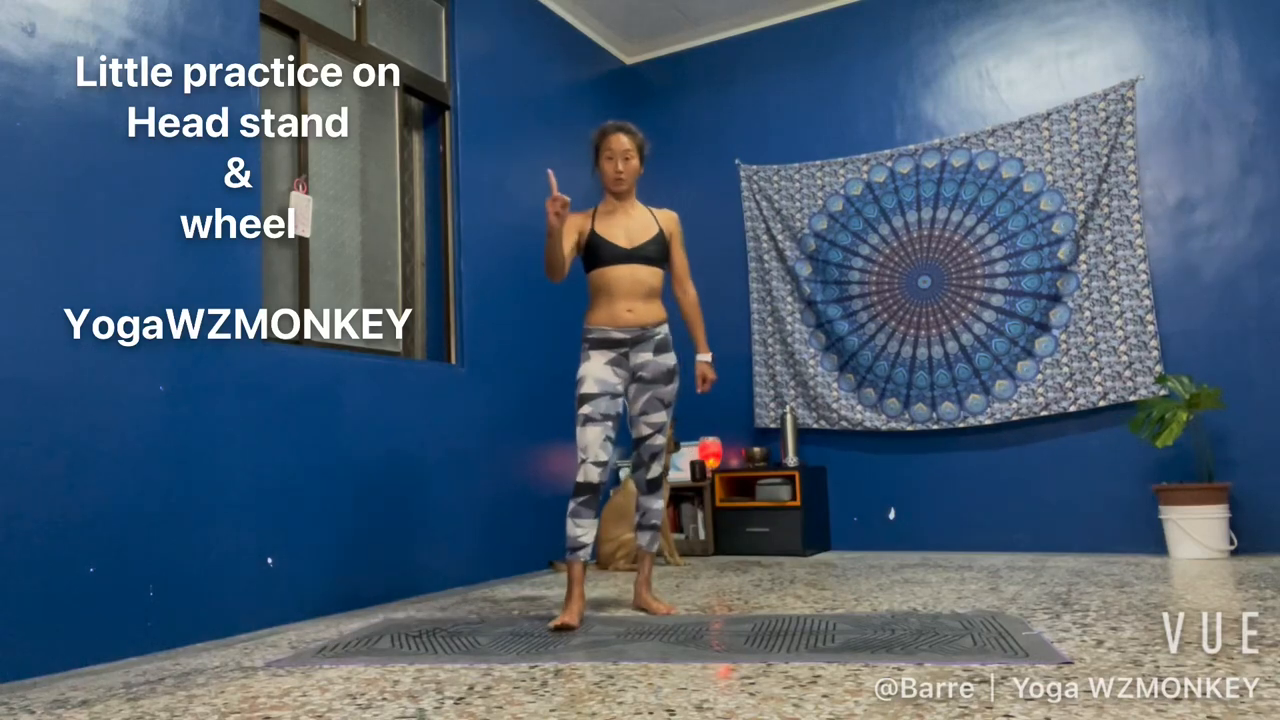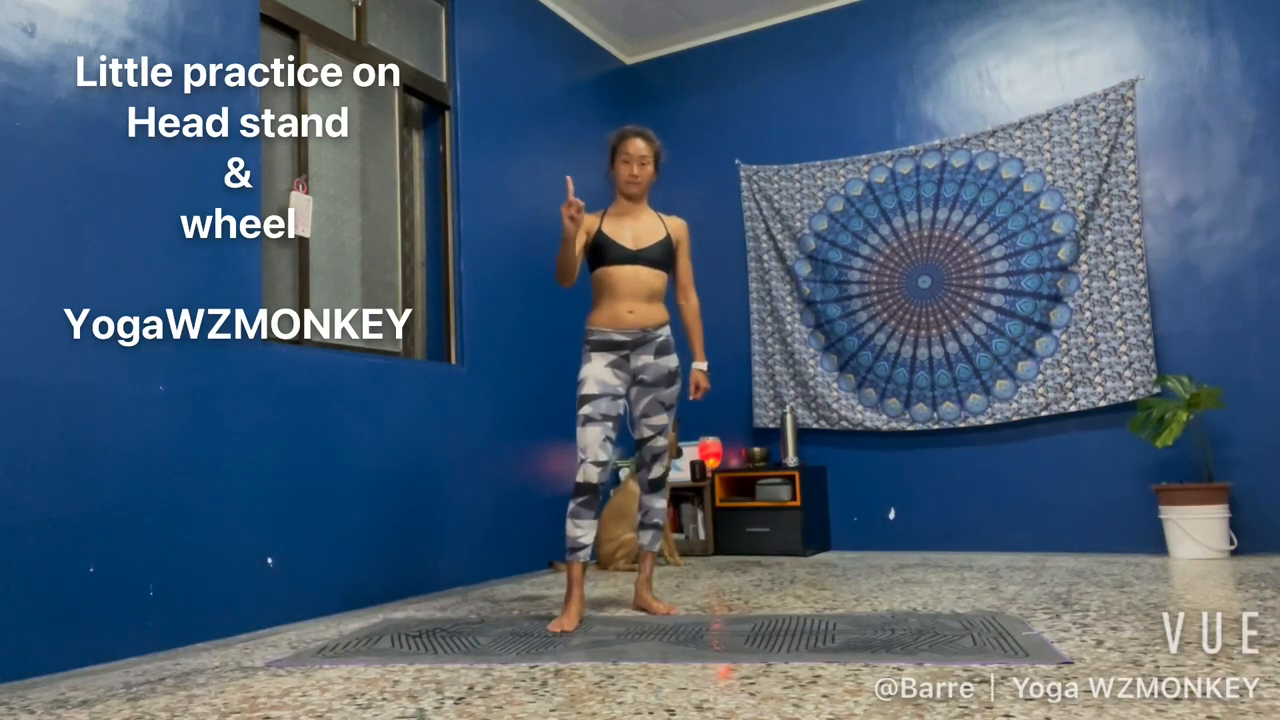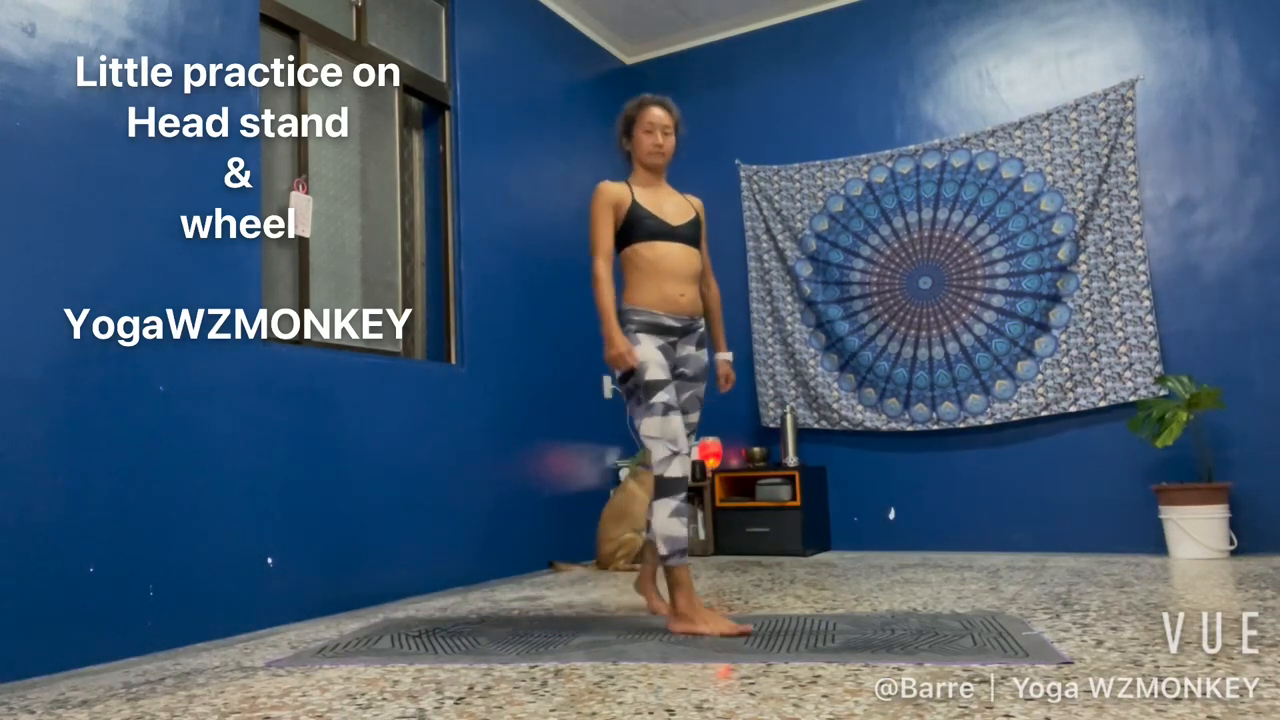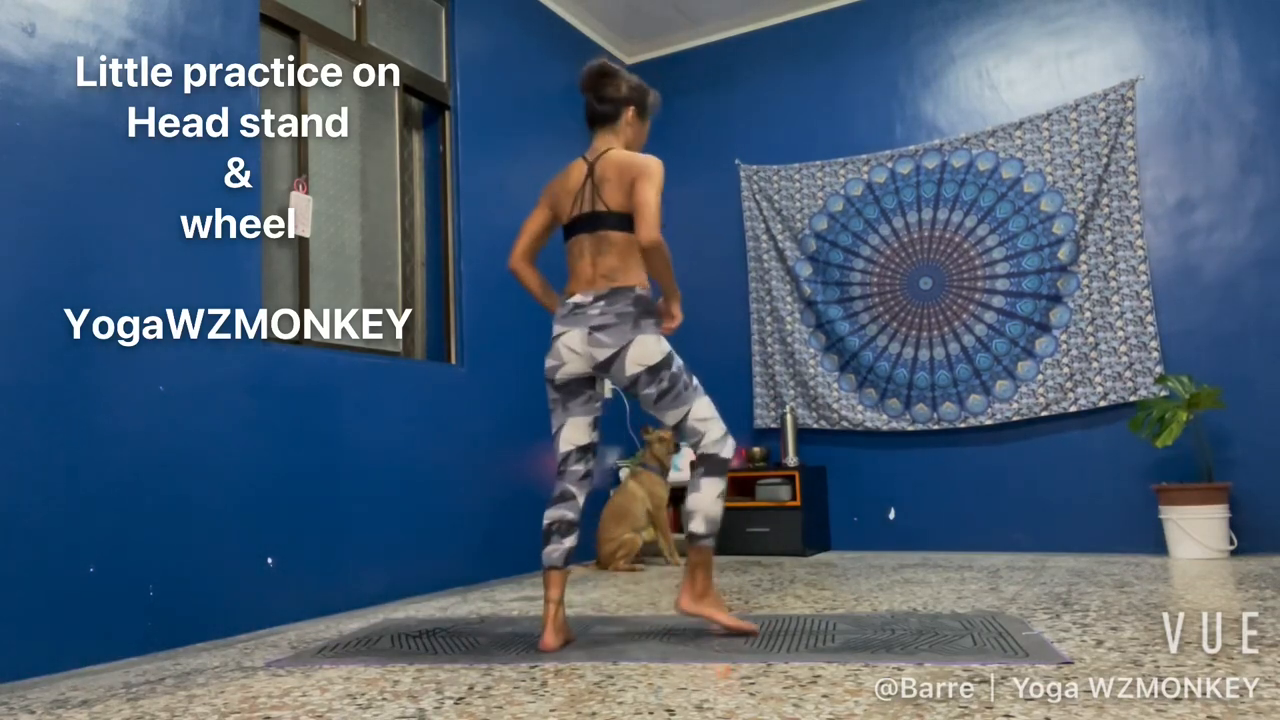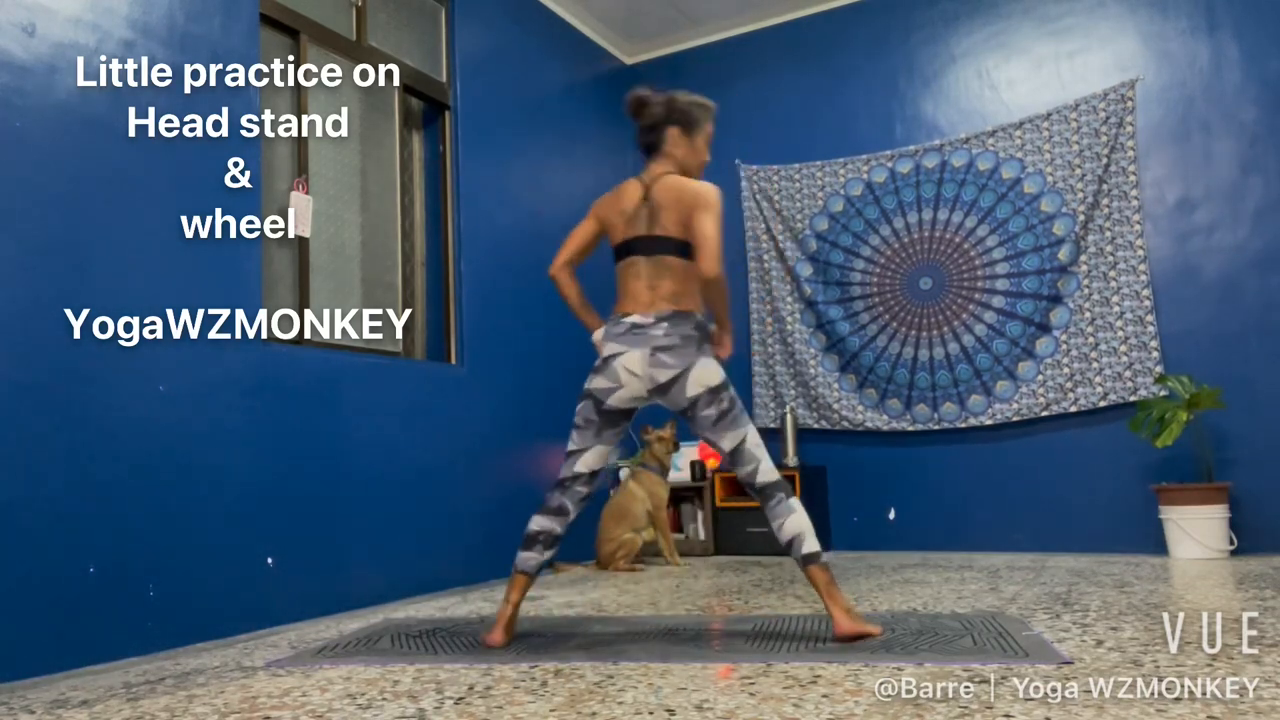
dt=1s
person 1, frame 1
left shoulder: (666, 221)
right shoulder: (581, 222)
left elbow: (685, 289)
right elbow: (555, 273)
left wrist: (703, 352)
right wrist: (553, 230)
left hip: (656, 347)
right hip: (600, 349)
left knee: (651, 468)
right knee: (590, 468)
left ankle: (643, 586)
right ankle: (575, 596)
person 1, frame 2
left shoulder: (674, 227)
right shoulder: (591, 222)
left elbow: (687, 296)
right elbow: (565, 280)
left wrist: (700, 361)
right wrist: (568, 236)
left hip: (657, 349)
right hip: (602, 349)
left knee: (654, 468)
right knee: (590, 467)
left ankle: (644, 586)
right ankle: (574, 598)
person 1, frame 3
left shoulder: (693, 205)
right shoulder: (612, 193)
right elbow: (600, 266)
left wrist: (722, 349)
right wrist: (613, 333)
left hip: (690, 338)
right hip: (642, 334)
left knee: (676, 466)
right knee: (670, 461)
left ankle: (649, 572)
right ankle: (685, 606)
person 1, frame 4
left shoulder: (560, 181)
right shoulder: (641, 166)
left elbow: (519, 259)
right elbow: (649, 238)
right wrist: (671, 297)
left hip: (568, 331)
right hip: (624, 324)
left knee: (570, 475)
right knee: (714, 443)
left ankle: (553, 621)
right ankle: (697, 586)
person 1, frame 5
left shoulder: (610, 200)
right shoulder: (700, 194)
left elbow: (560, 268)
right elbow: (710, 273)
right wrist: (722, 329)
left hip: (620, 353)
right hip: (682, 349)
left knee: (571, 485)
right knee: (765, 477)
left ankle: (505, 618)
right ankle: (838, 609)
